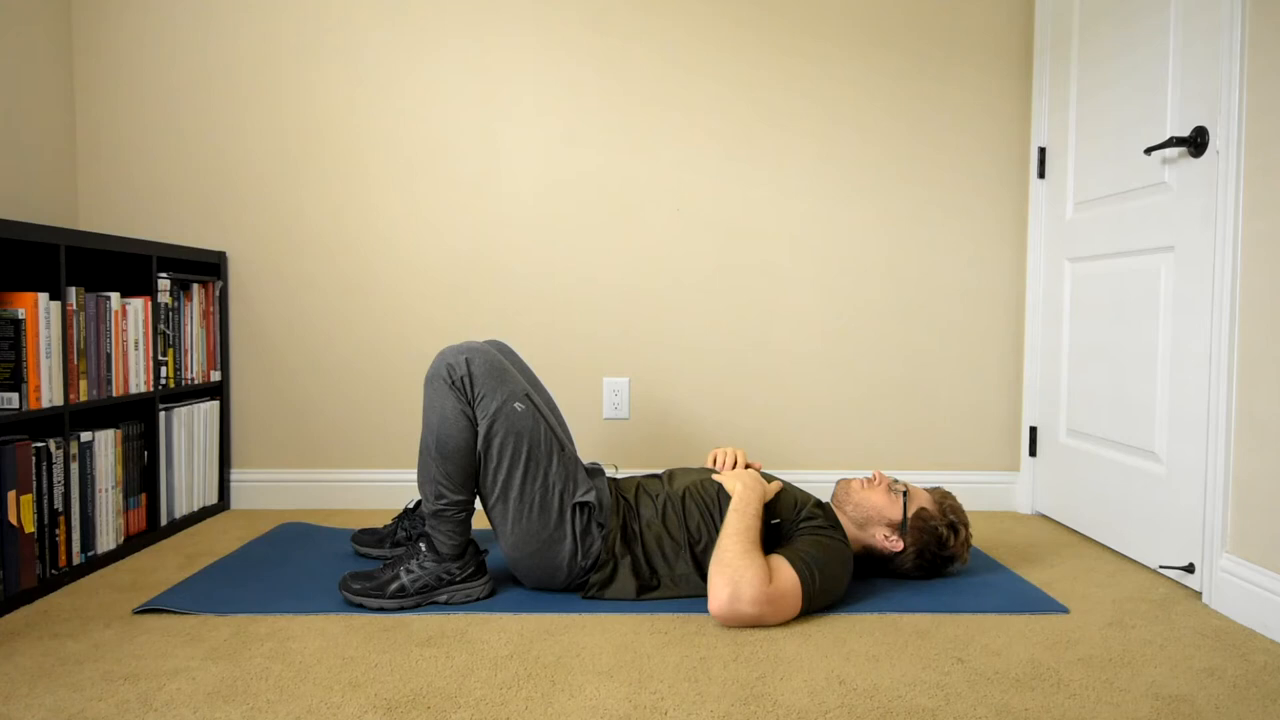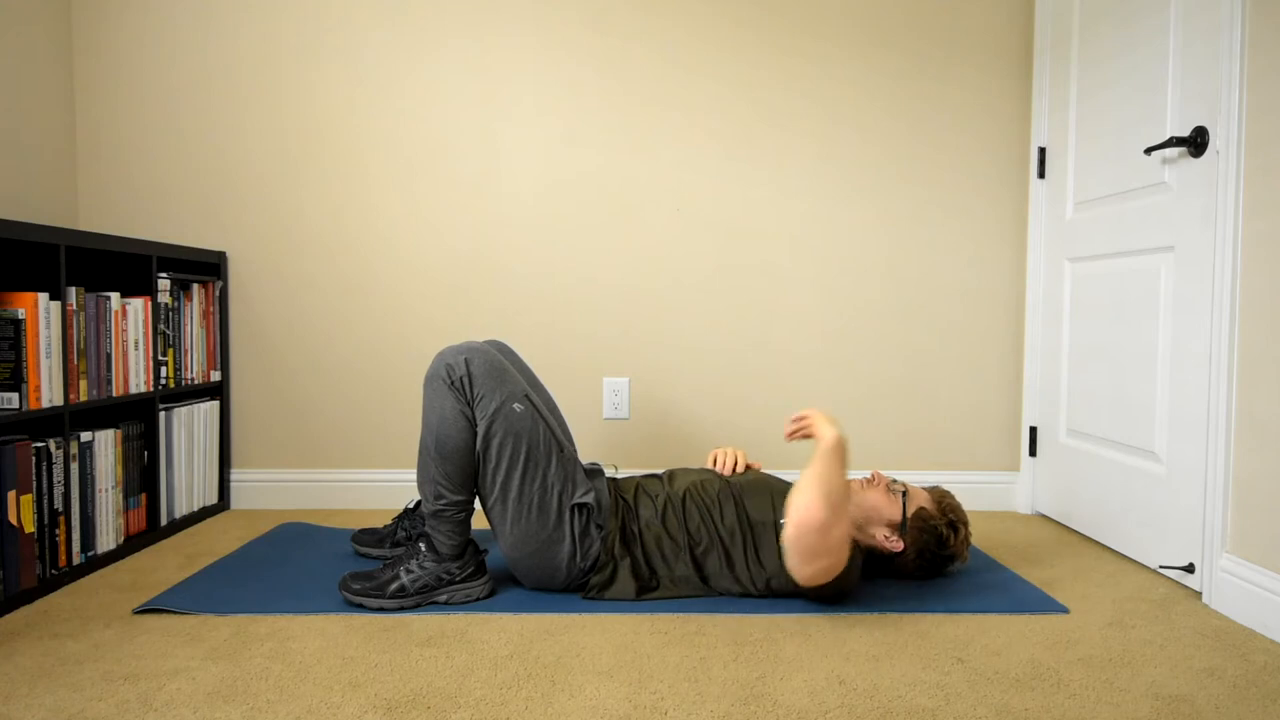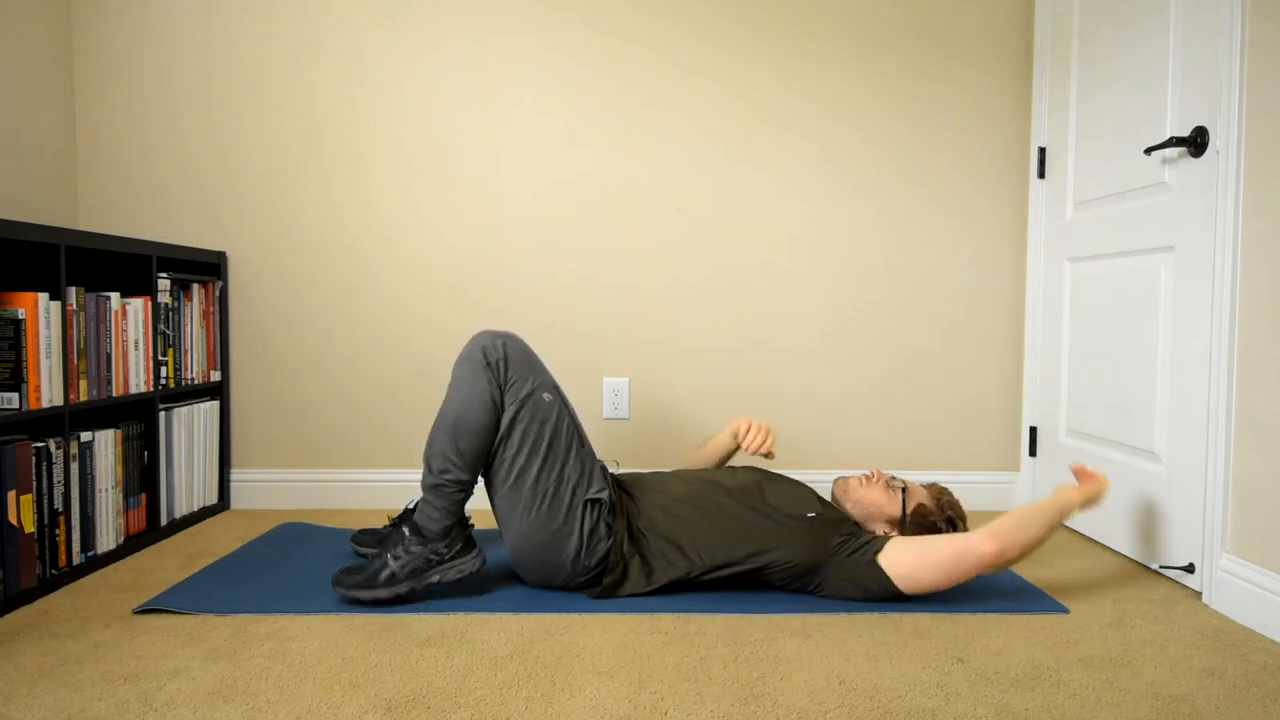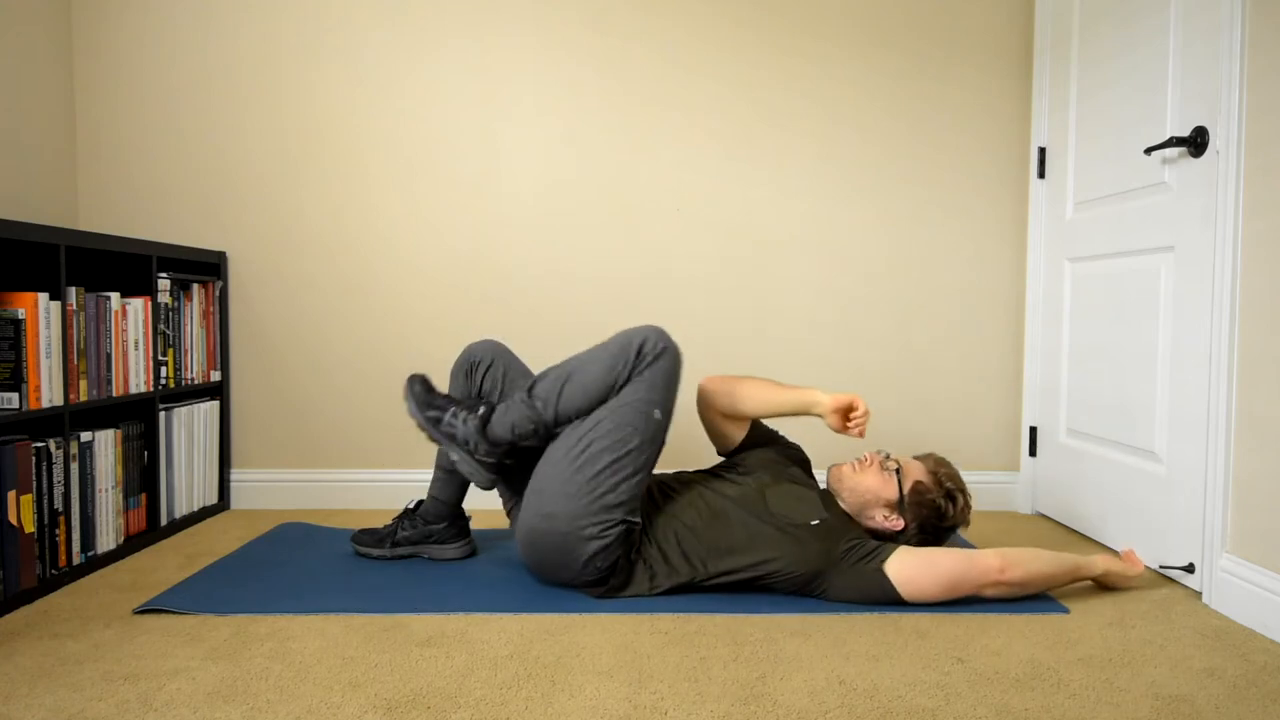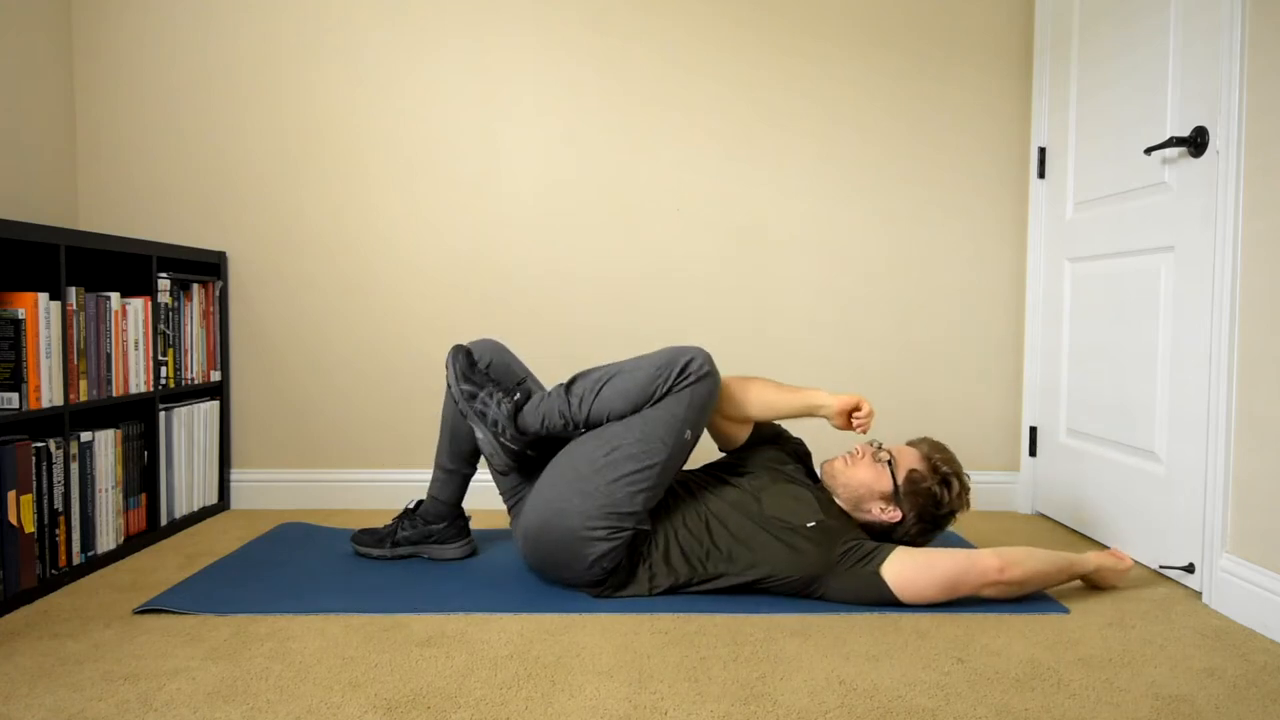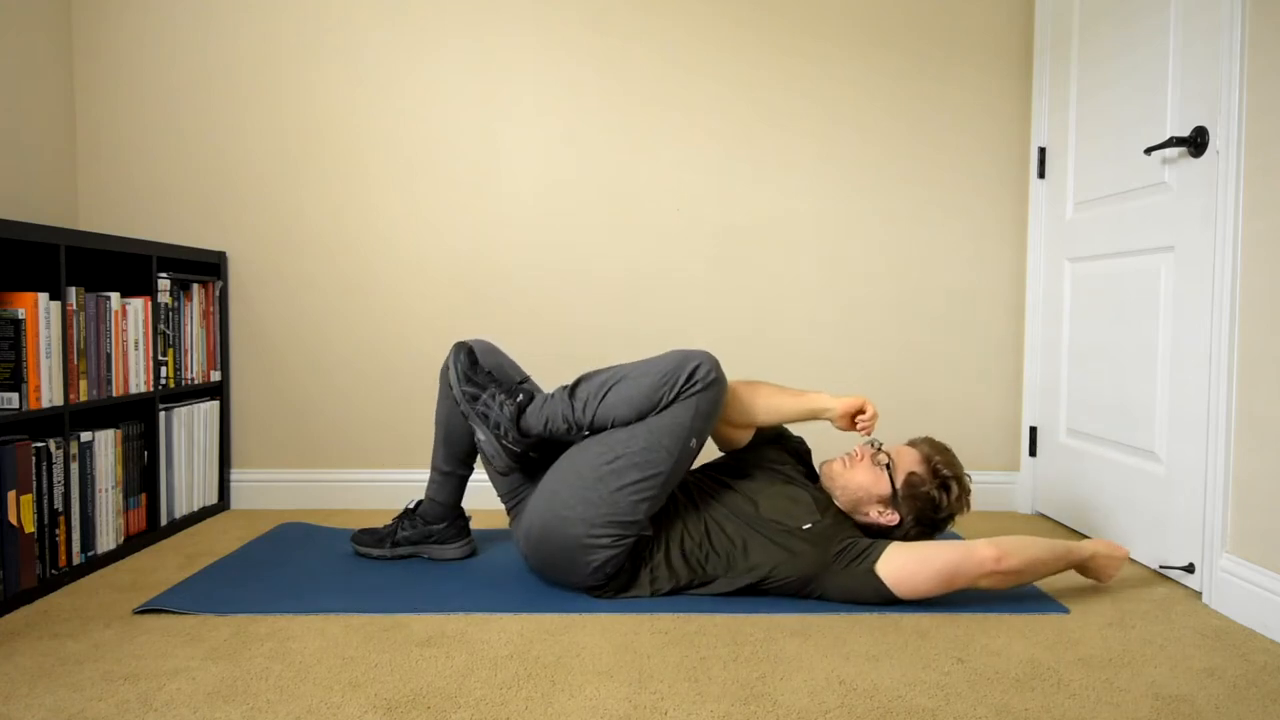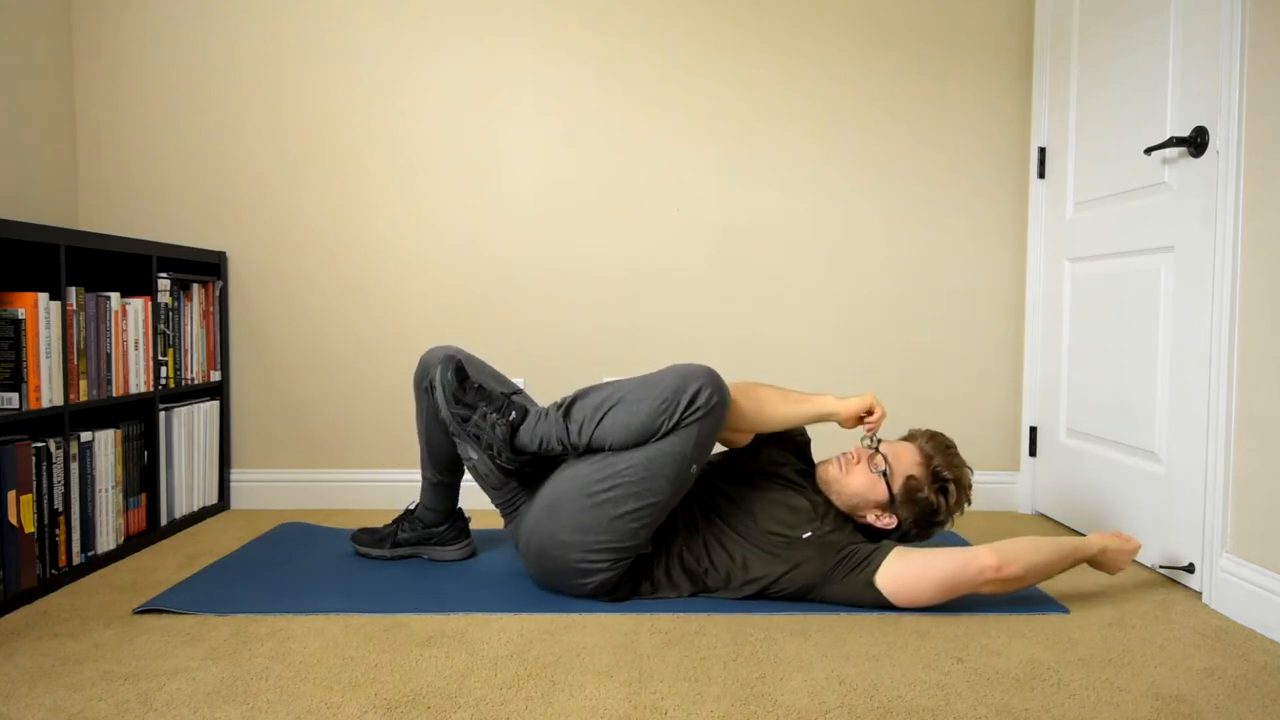
dt=0.5s
person 1, frame 1
left shoulder: (826, 557)
right shoulder: (808, 514)
left elbow: (731, 601)
left wrist: (748, 497)
right wrist: (734, 464)
left hip: (574, 541)
right hip: (599, 503)
left knee: (463, 368)
right knee: (486, 359)
left ankle: (445, 562)
right ankle: (428, 524)
person 1, frame 2
left shoulder: (831, 559)
right shoulder: (810, 517)
left elbow: (805, 528)
left wrist: (831, 438)
right wrist: (730, 460)
left hip: (575, 542)
right hip: (600, 499)
left knee: (462, 370)
right knee: (486, 358)
left ankle: (445, 561)
right ankle: (428, 524)
person 1, frame 3
left shoulder: (842, 553)
right shoulder: (793, 501)
left elbow: (977, 549)
right elbow: (691, 473)
right wrist: (733, 434)
left hip: (578, 542)
right hip: (607, 504)
left knee: (495, 353)
right knee: (490, 368)
left ankle: (434, 541)
right ankle: (439, 526)
person 1, frame 4
left shoulder: (844, 554)
right shoulder: (786, 471)
left elbow: (990, 570)
right elbow: (714, 397)
right wrist: (815, 401)
left hip: (578, 541)
right hip: (556, 515)
left knee: (651, 348)
right knee: (485, 357)
left ankle: (483, 436)
right ankle: (438, 522)
person 1, frame 5
left shoulder: (843, 555)
right shoulder: (788, 463)
left elbow: (991, 570)
right elbow: (723, 403)
right wrist: (822, 402)
left hip: (580, 541)
right hip: (554, 509)
left knee: (690, 366)
right knee: (481, 355)
left ankle: (519, 419)
right ankle: (438, 523)
person 1, frame 6
left shoulder: (845, 554)
right shoulder: (786, 462)
left elbow: (984, 560)
right elbow: (724, 410)
right wrist: (825, 405)
left hip: (581, 544)
right hip: (552, 509)
left knee: (694, 370)
right knee: (472, 357)
left ankle: (522, 419)
right ankle: (438, 523)
person 1, frame 7
left shoulder: (842, 555)
right shoulder: (785, 452)
left elbow: (985, 567)
right elbow: (730, 407)
right wrist: (833, 405)
left hip: (575, 553)
right hip: (550, 503)
left knee: (693, 387)
right knee: (441, 366)
left ankle: (514, 433)
right ankle: (436, 525)
